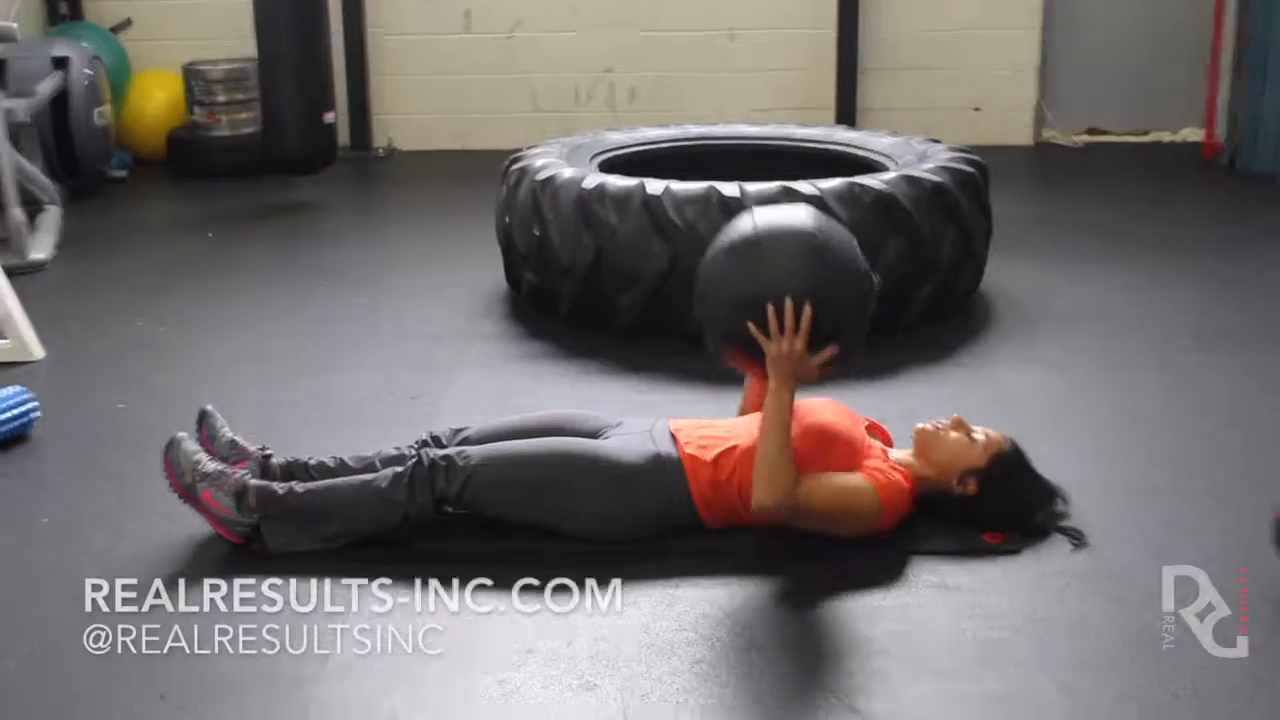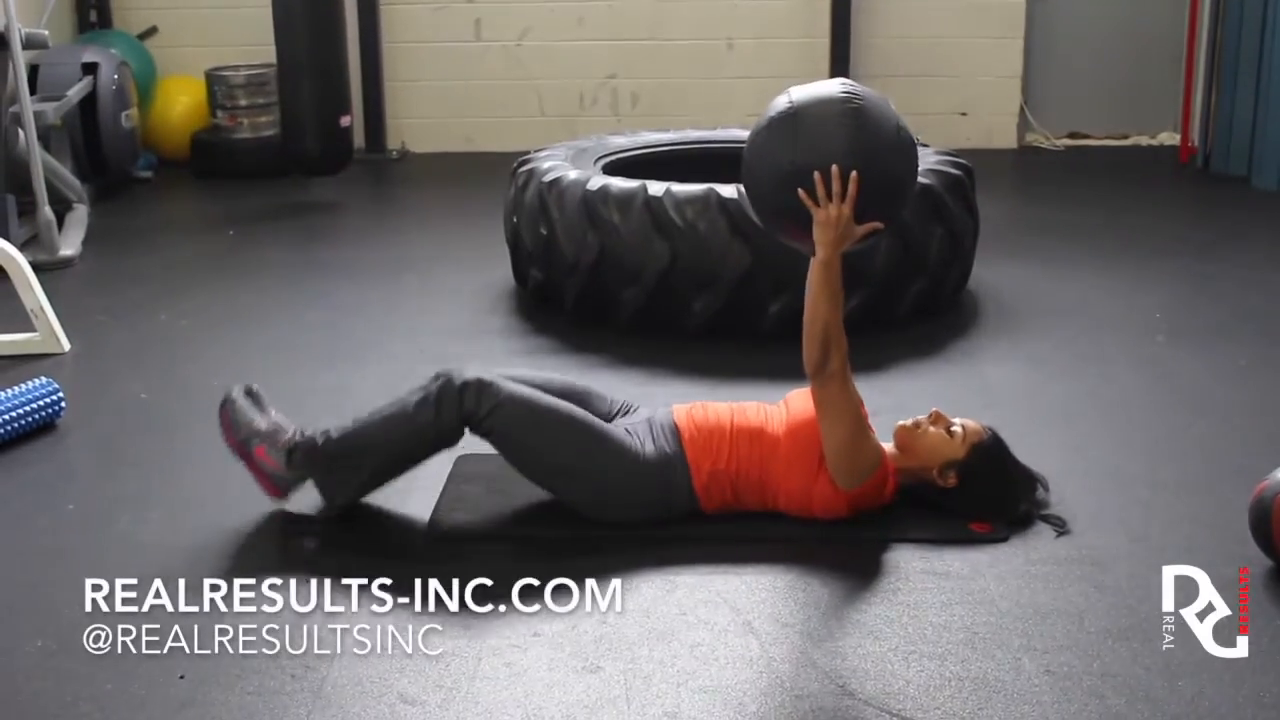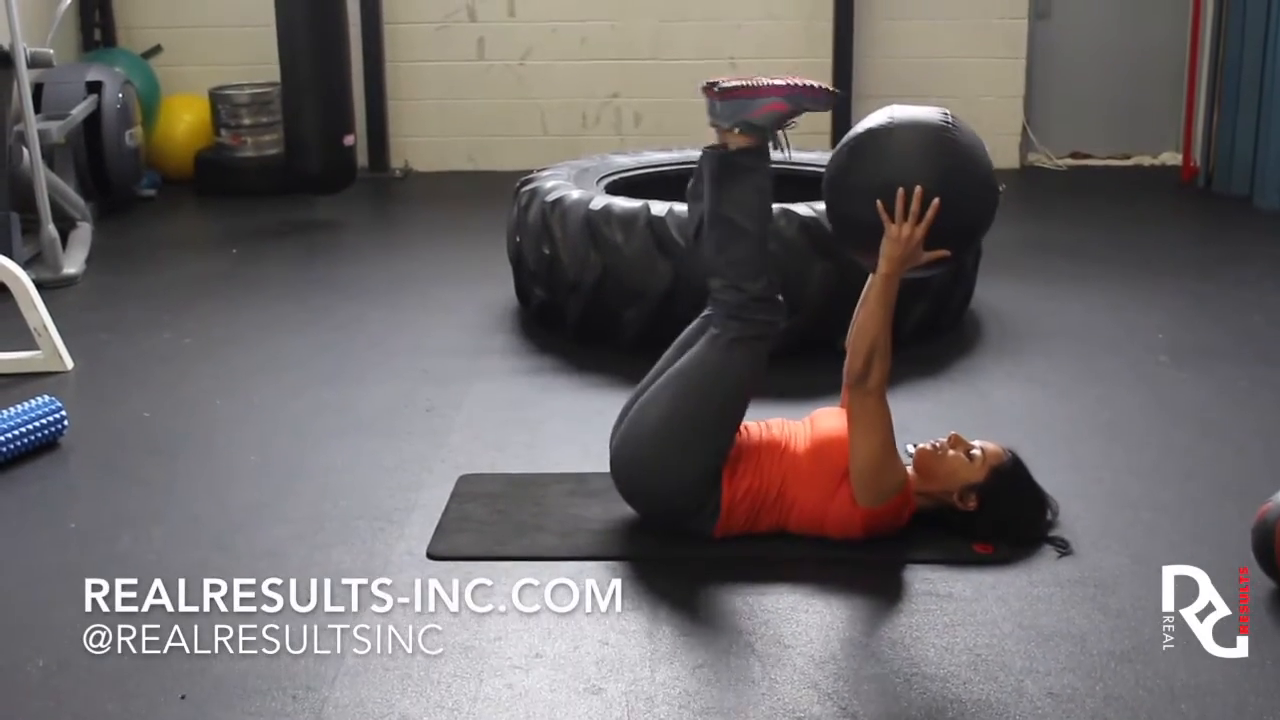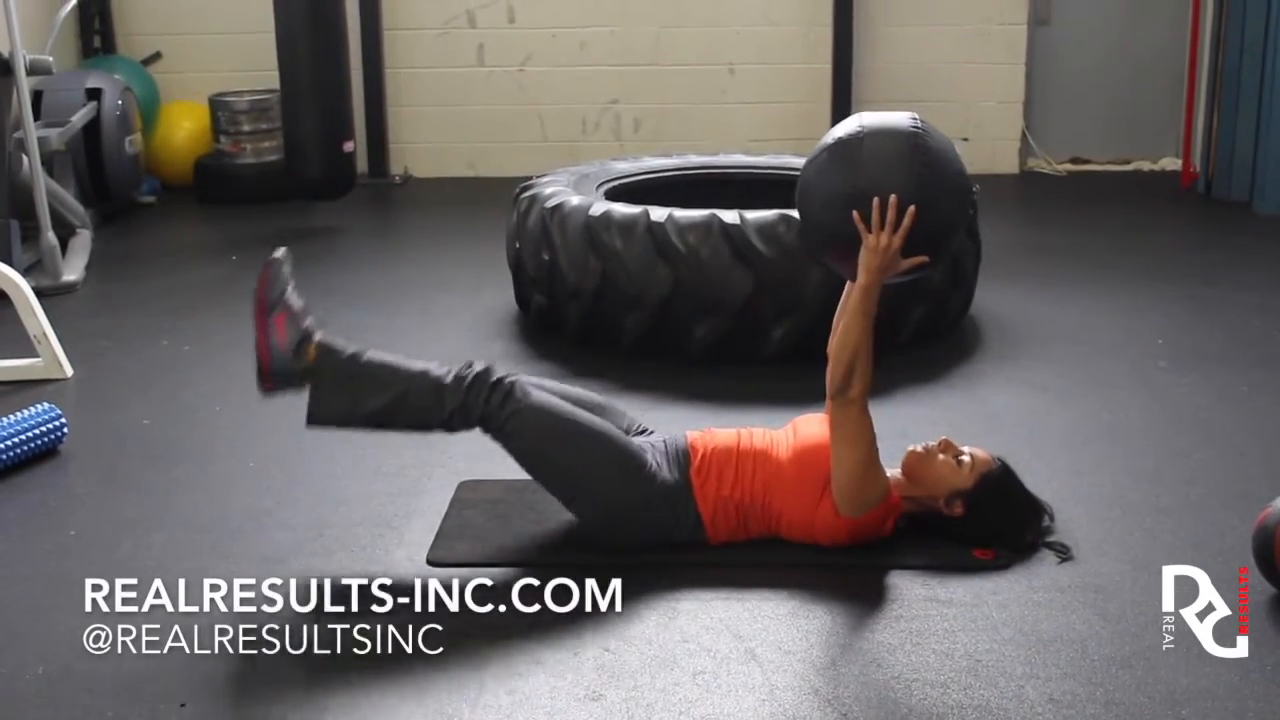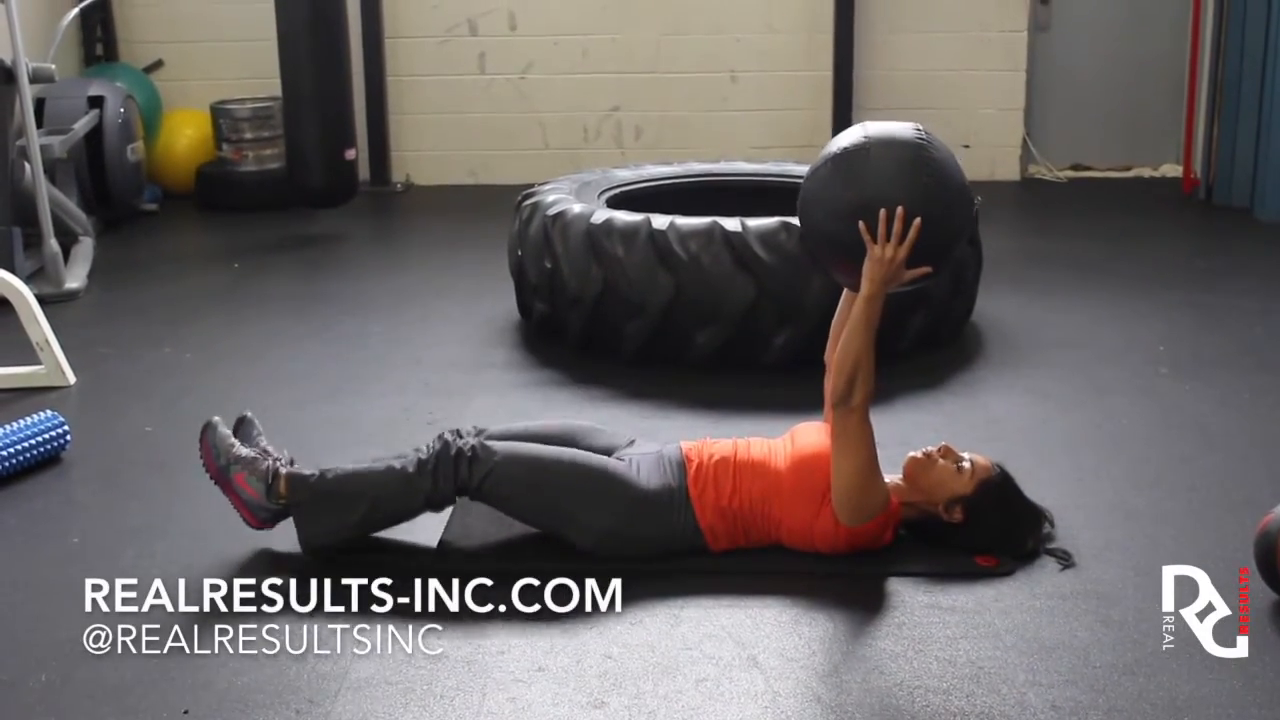
dt=1s
person 1, frame 1
left shoulder: (881, 497)
right shoulder: (875, 441)
left elbow: (769, 497)
right elbow: (755, 411)
left wrist: (786, 371)
right wrist: (776, 358)
left hip: (652, 489)
right hip: (657, 442)
left knee: (442, 481)
right knee: (448, 443)
left ankle: (255, 511)
right ankle: (267, 473)
person 1, frame 2
left shoulder: (866, 480)
right shoulder: (864, 446)
left elbow: (824, 367)
right elbow: (830, 371)
left wrist: (828, 252)
right wrist: (829, 243)
left hip: (642, 479)
right hip: (649, 433)
left knee: (469, 391)
right knee: (481, 384)
left ankle: (297, 460)
right ankle: (311, 454)
person 1, frame 3
left shoulder: (885, 500)
right shoulder: (885, 473)
left elbow: (865, 380)
right elbow: (861, 362)
left wrist: (890, 270)
right wrist: (885, 262)
left hip: (660, 471)
right hip: (658, 458)
left knee: (748, 315)
right knee: (737, 305)
left ankle: (745, 138)
right ankle: (736, 138)
person 1, frame 4
left shoulder: (869, 510)
right shoulder: (880, 484)
left elbow: (843, 391)
right elbow: (846, 385)
left wrist: (869, 281)
right wrist: (866, 275)
left hip: (654, 501)
right hip: (666, 461)
left knee: (488, 391)
right knee: (503, 388)
left ankle: (307, 359)
right ankle: (314, 362)
person 1, frame 5
left shoulder: (868, 516)
right shoulder: (874, 487)
left elbow: (849, 401)
right elbow: (837, 371)
left wrist: (875, 288)
right wrist: (859, 276)
left hip: (649, 515)
right hip: (658, 469)
left knee: (461, 457)
right knee: (473, 438)
left ankle: (278, 492)
right ankle: (285, 474)
